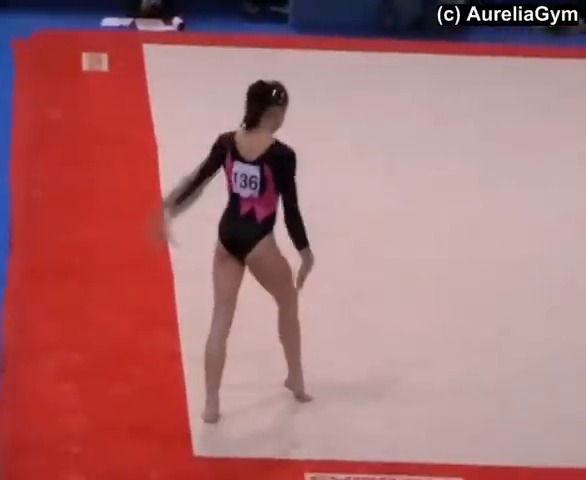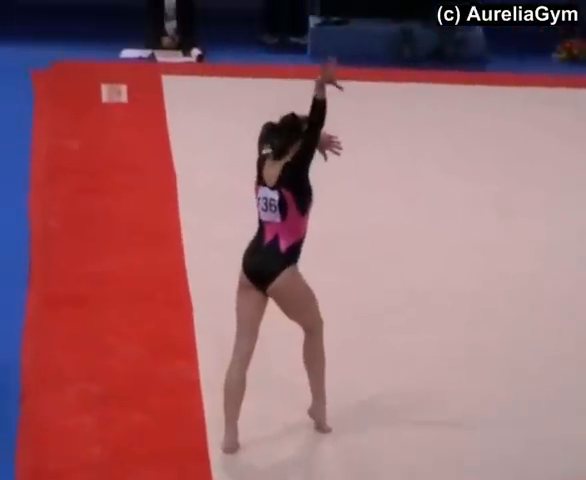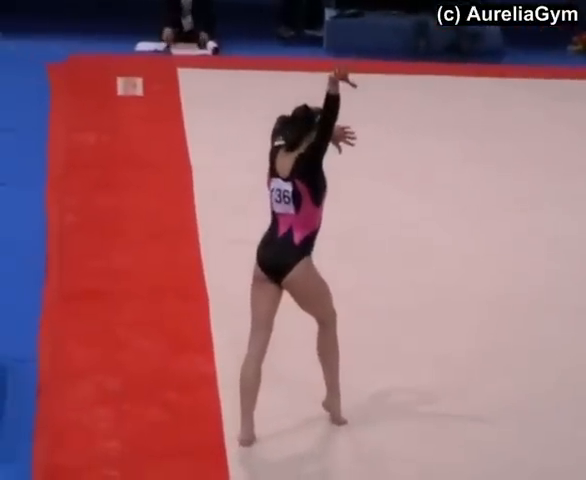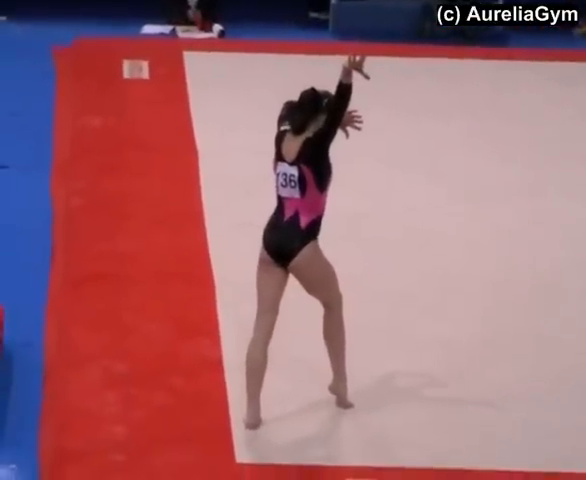
dt=1s
person 1, frame 1
left shoulder: (227, 142)
right shoulder: (283, 154)
left elbow: (199, 179)
right elbow: (290, 207)
left wrist: (170, 206)
right wrist: (305, 251)
left hip: (227, 235)
right hip: (257, 241)
left knee: (221, 321)
right knee: (288, 303)
left ankle: (211, 404)
right ankle: (296, 381)
person 1, frame 2
left shoulder: (264, 163)
right shoulder: (294, 172)
left elbow: (270, 130)
right elbow: (312, 132)
left wrist: (314, 138)
right wrist: (321, 88)
left hip: (251, 264)
right hip: (279, 270)
left knee: (242, 350)
right knee: (314, 328)
left ankle: (230, 434)
right ankle: (318, 408)
person 1, frame 3
left shoulder: (276, 156)
right shoulder: (308, 163)
left elbow: (286, 127)
right elbow: (325, 129)
left wrist: (329, 132)
right wrist: (334, 87)
left hip: (266, 256)
right hip: (293, 261)
left knee: (256, 343)
right knee: (327, 320)
left ankle: (246, 427)
right ankle: (333, 401)
person 1, frame 4
left shoulder: (282, 139)
right shoulder: (315, 147)
left elbow: (299, 116)
right elbow: (334, 116)
left wrist: (338, 120)
right wrist: (347, 78)
left hip: (272, 239)
right hip: (300, 245)
left knee: (262, 326)
right knee: (333, 305)
left ankle: (252, 411)
right ankle: (340, 384)
